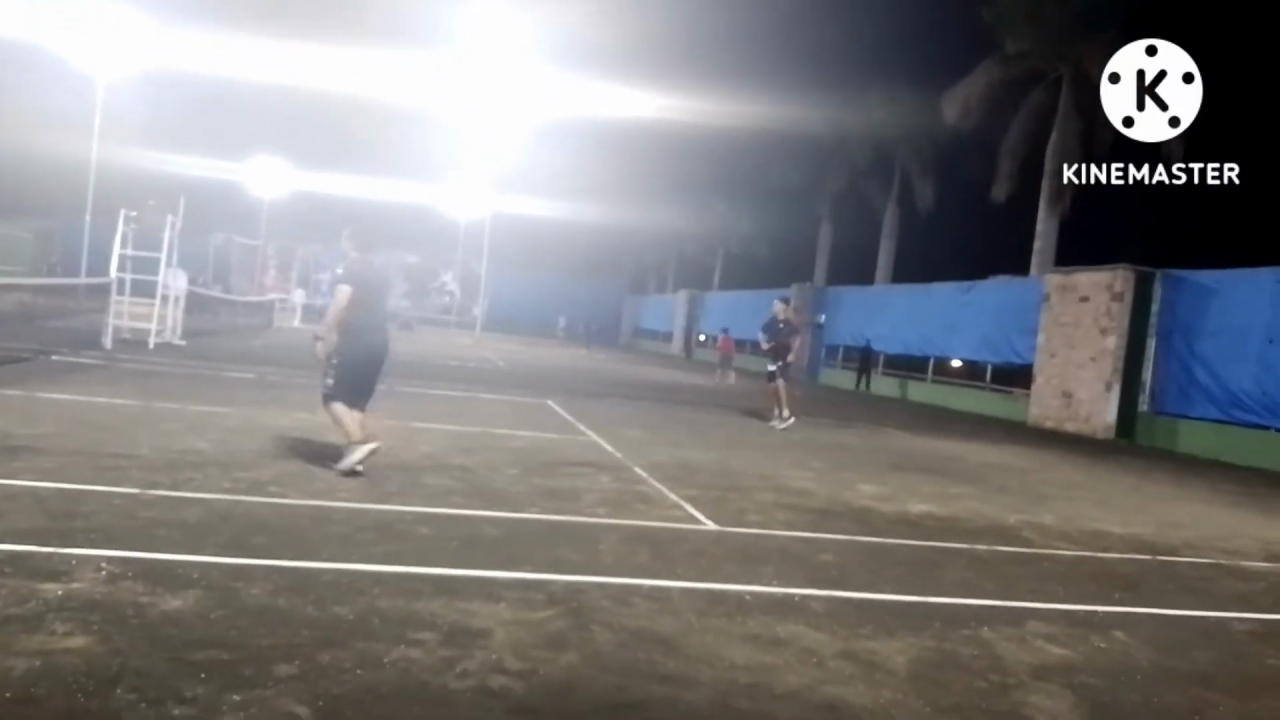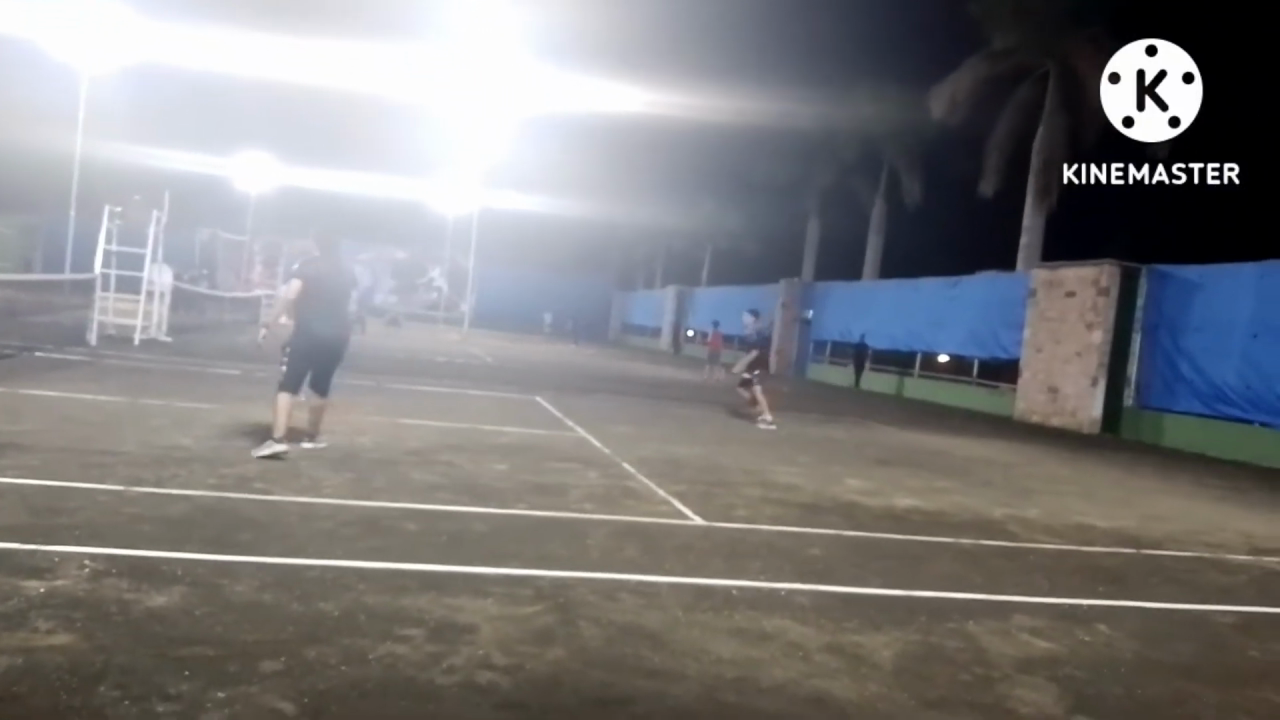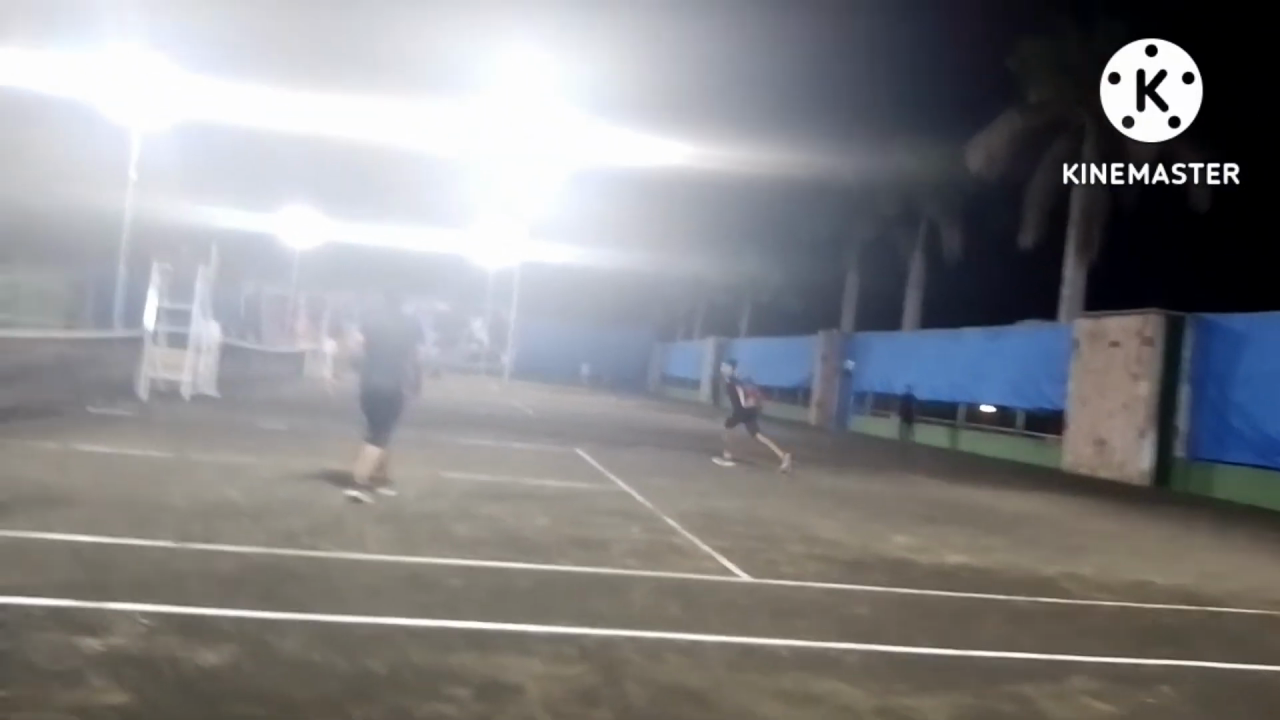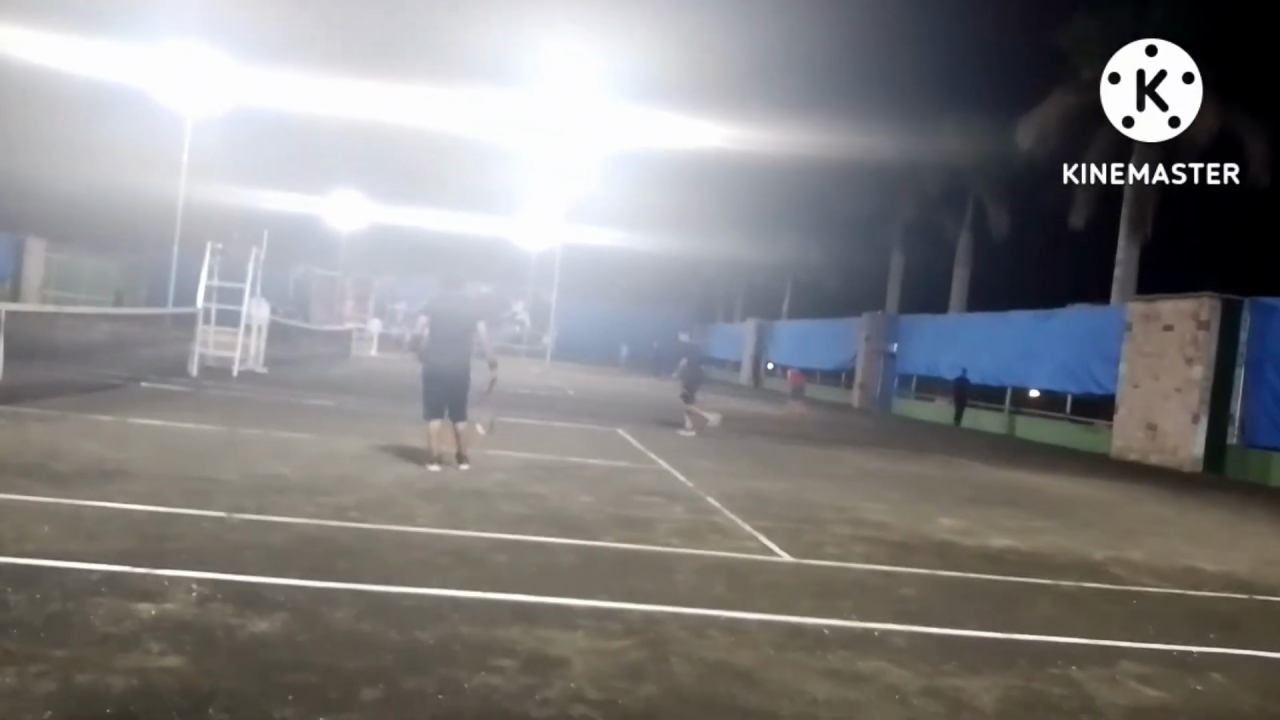
dt=0.5s
person 1, frame 1
left shoulder: (350, 269)
right shoulder: (378, 273)
left elbow: (339, 304)
left wrist: (321, 337)
left hip: (354, 343)
right hip: (378, 343)
left knee: (333, 398)
right knee: (356, 402)
left ankle: (359, 442)
right ankle: (354, 456)
person 1, frame 2
left shoulder: (306, 266)
right shoulder: (348, 273)
left elbow: (289, 297)
right elbow: (349, 308)
left wrist: (268, 324)
right wrist: (344, 335)
left hip: (307, 334)
right hip: (336, 337)
left knee: (287, 387)
right knee: (321, 388)
left ankle: (278, 439)
right ankle: (311, 436)
person 1, frame 3
left shoulder: (371, 320)
right shoulder: (411, 325)
left elbow: (357, 348)
right elbow: (414, 360)
right wrist: (410, 383)
left hip: (370, 385)
right hip: (393, 388)
left knee: (376, 433)
right knee: (378, 438)
left ankle: (380, 480)
right ankle: (359, 484)
person 1, frame 4
left shoulder: (434, 305)
right shoulder: (472, 307)
left elbow: (420, 330)
right elbow: (483, 338)
left wrist: (422, 354)
right wrist: (492, 363)
left hip: (435, 365)
right hip: (460, 367)
left knee: (434, 413)
right knee: (459, 414)
left ankle: (434, 459)
right ankle: (463, 458)
